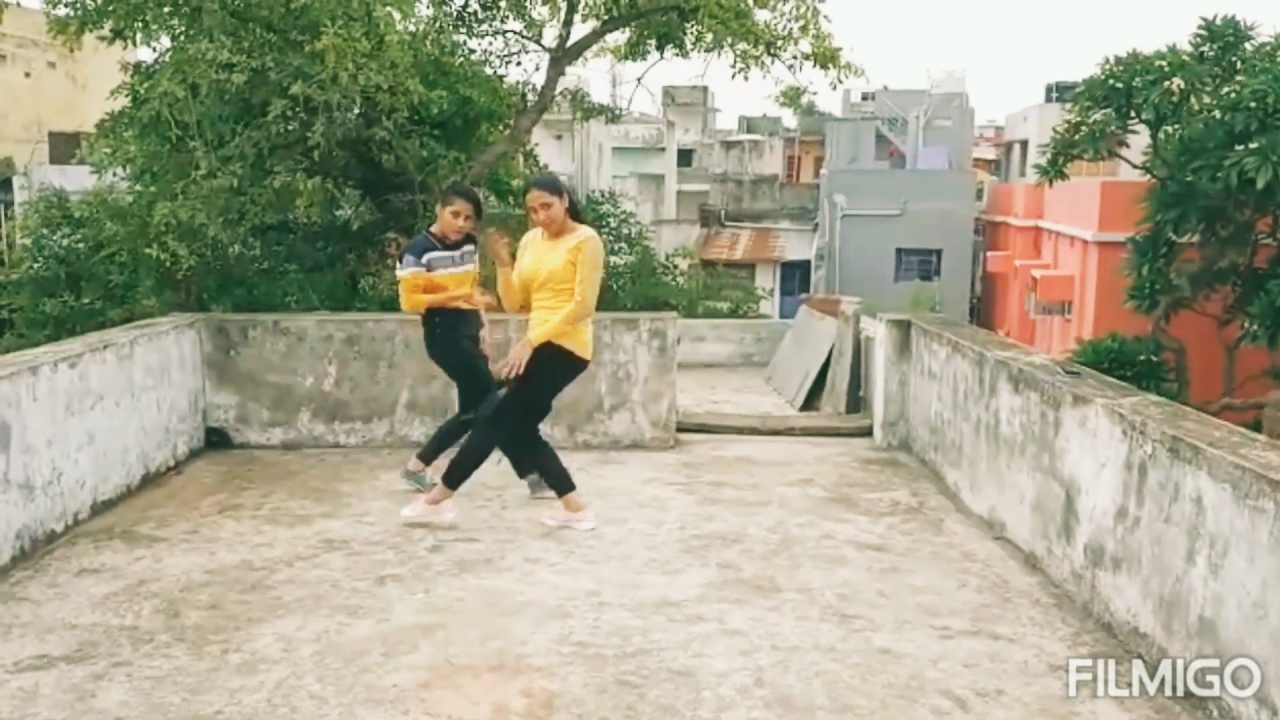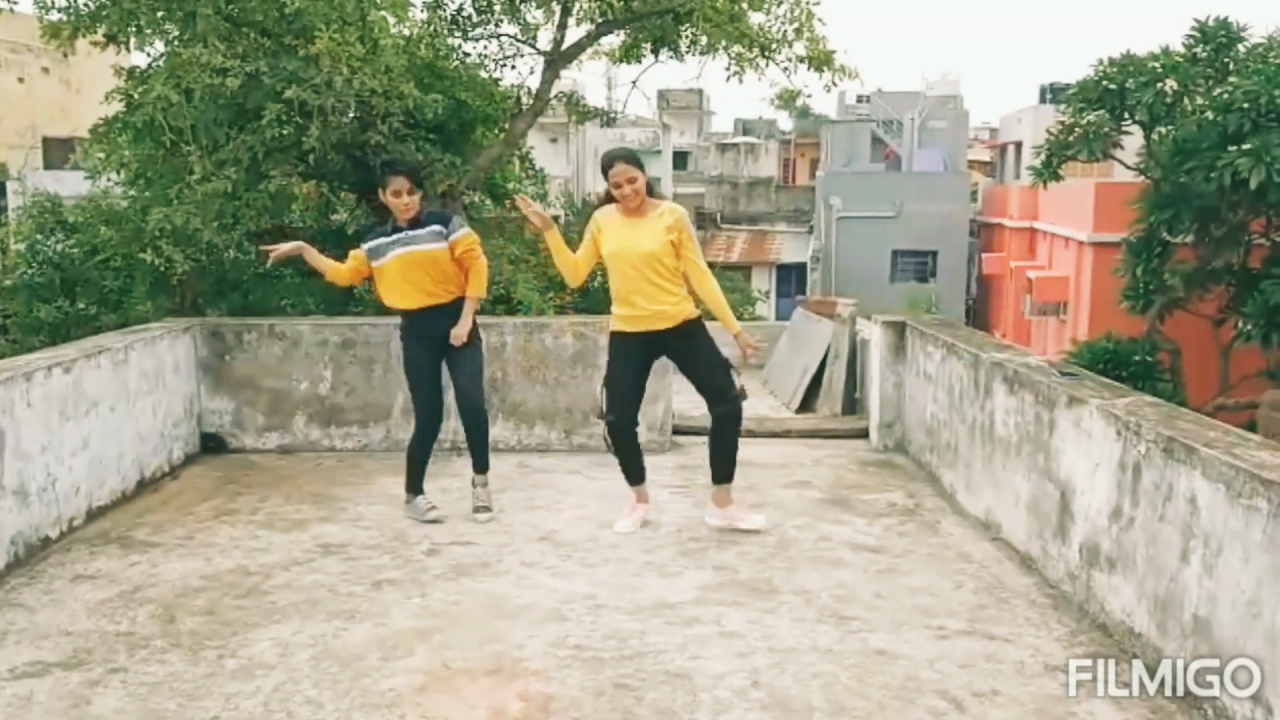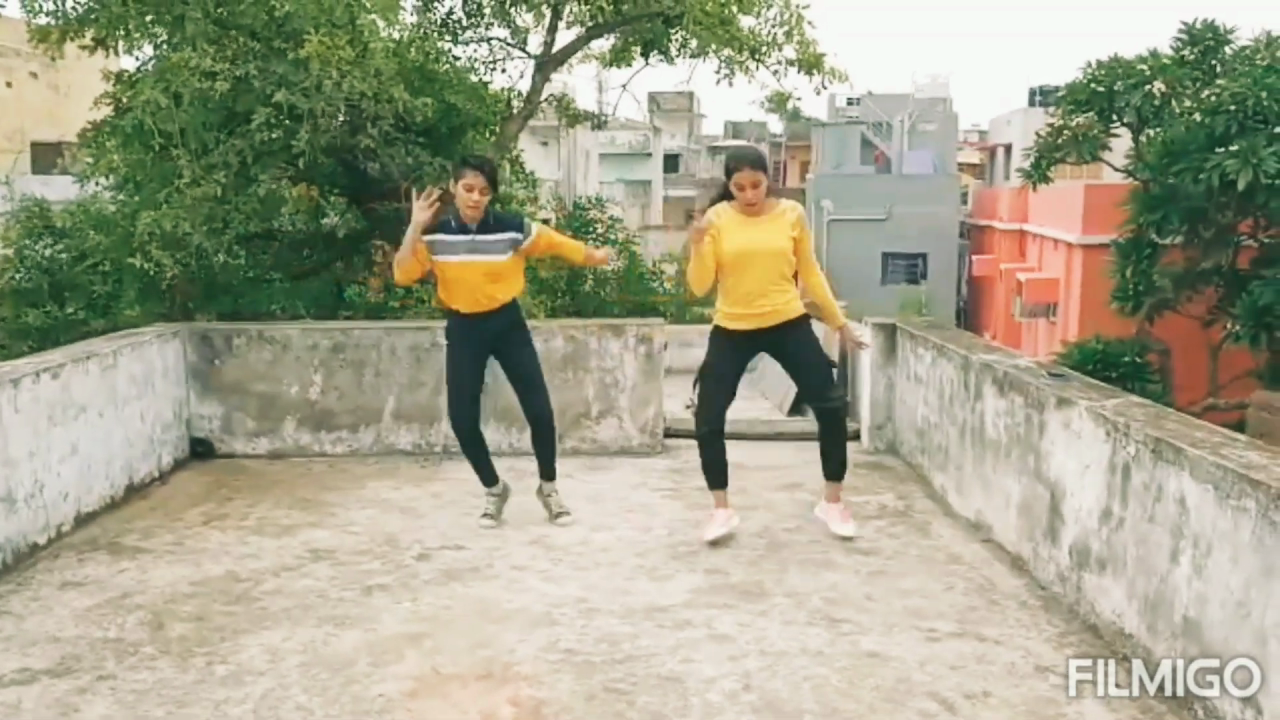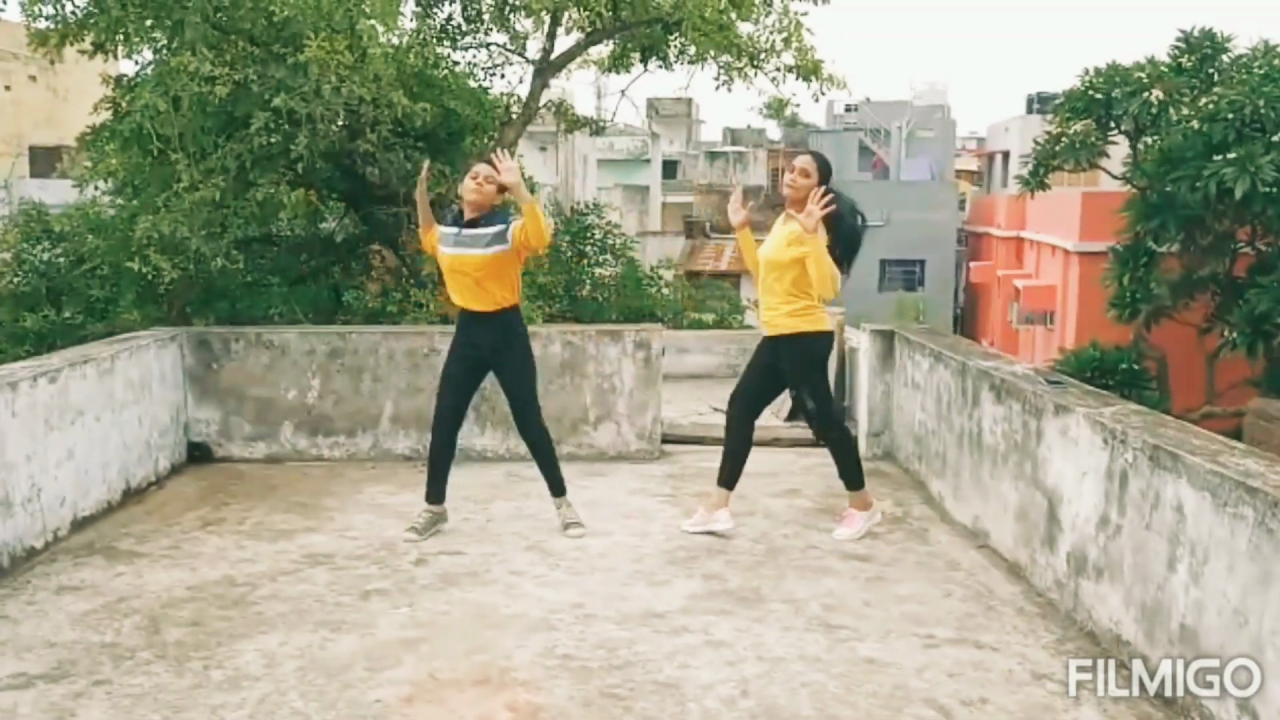
dt=1s
person 1, frame 1
left shoulder: (585, 240)
right shoulder: (531, 243)
left elbow: (582, 305)
right elbow: (514, 302)
left wrist: (529, 343)
right wrist: (503, 265)
left hip: (564, 347)
right hip: (541, 346)
left knee: (492, 419)
right knee: (518, 428)
left ankle: (441, 499)
right ankle: (574, 506)
person 1, frame 2
left shoulder: (673, 216)
right shoulder: (602, 220)
left elbow: (699, 275)
right elbow: (575, 276)
left wrist: (735, 328)
right wrist: (549, 230)
left hip: (680, 325)
right hip: (629, 332)
left knee: (727, 404)
right knee: (619, 418)
left ankle: (722, 504)
right ankle: (641, 500)
person 1, frame 3
left shoulder: (792, 214)
right shoulder: (716, 219)
left elbow: (810, 273)
right elbow: (699, 285)
left wrist: (839, 321)
right wrist: (697, 247)
left hip: (787, 323)
right hip: (732, 329)
left knee: (830, 404)
right knee: (709, 415)
left ankle: (832, 501)
right ankle: (721, 508)
person 1, frame 4
left shoulder: (815, 226)
right shoulder: (785, 221)
left elbow: (827, 290)
right elbow: (762, 271)
left wrist: (813, 233)
right wrist: (741, 229)
left hip: (805, 337)
right hip: (777, 337)
left knee: (824, 421)
right knee: (739, 411)
left ankle: (861, 506)
right ankle: (717, 508)
person 2, frame 1
left shoulder: (467, 245)
right shoulder: (419, 250)
right elbow: (410, 300)
left wrist: (482, 325)
right wrist: (461, 295)
left hip: (467, 328)
right hip: (443, 332)
left knee: (475, 408)
right knee: (496, 401)
left ankle: (418, 465)
right ankle: (532, 478)
person 2, frame 2
left shoulder: (444, 224)
right shoulder: (377, 243)
left elbow: (476, 265)
right elbow: (344, 274)
left wrist: (467, 319)
right wrist: (302, 249)
left hip: (455, 322)
right hip: (416, 331)
left knee: (472, 401)
right knee: (428, 416)
left ankle: (481, 481)
right ankle: (415, 495)
person 2, frame 3
left shoulder: (511, 228)
right shoulder: (436, 233)
left elbow: (554, 242)
right elbow: (403, 276)
left wrist: (593, 256)
right wrist: (414, 229)
left hip: (507, 324)
right hip: (464, 331)
left knee: (539, 411)
right knee: (462, 419)
left ankle: (548, 486)
right ankle: (494, 488)
person 2, frame 4
left shoulder: (505, 226)
right shoulder: (448, 224)
left elbow: (540, 237)
right elbow: (431, 243)
left wrist: (517, 187)
right wrist: (421, 197)
left hip: (505, 333)
right hip: (469, 332)
left knee: (529, 422)
right knee: (444, 423)
left ankle: (561, 502)
right ankle: (434, 507)
